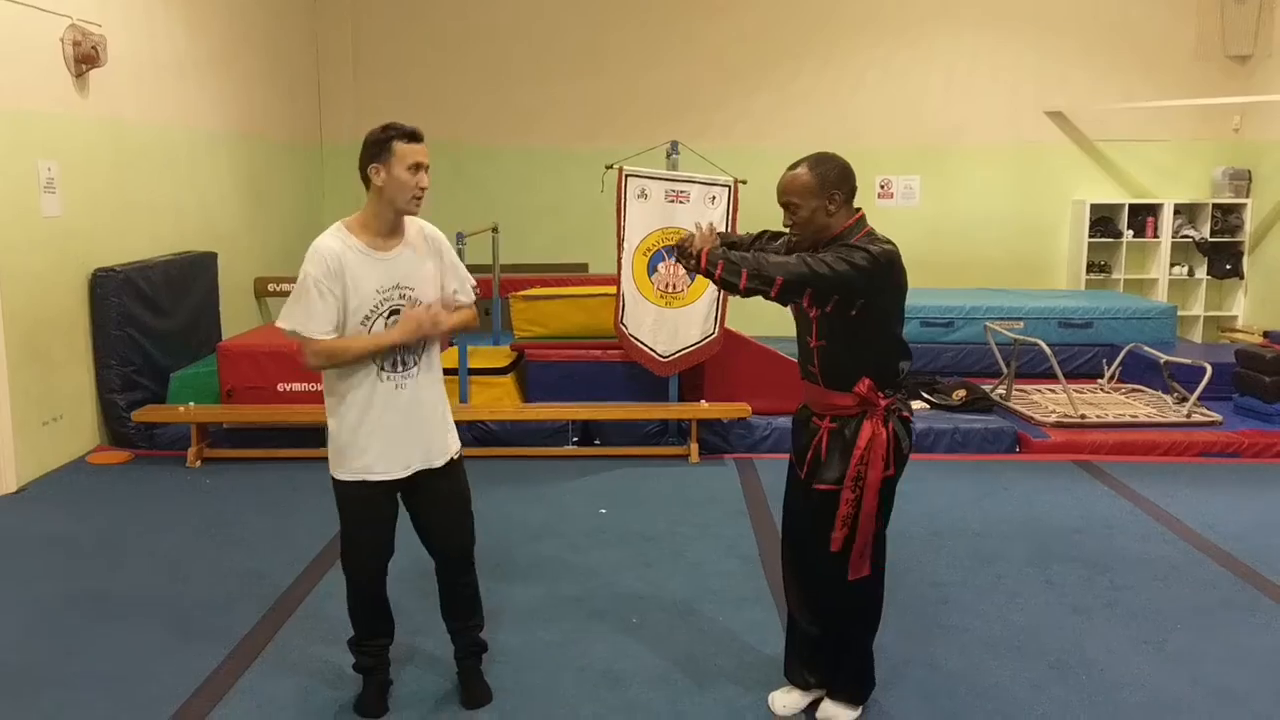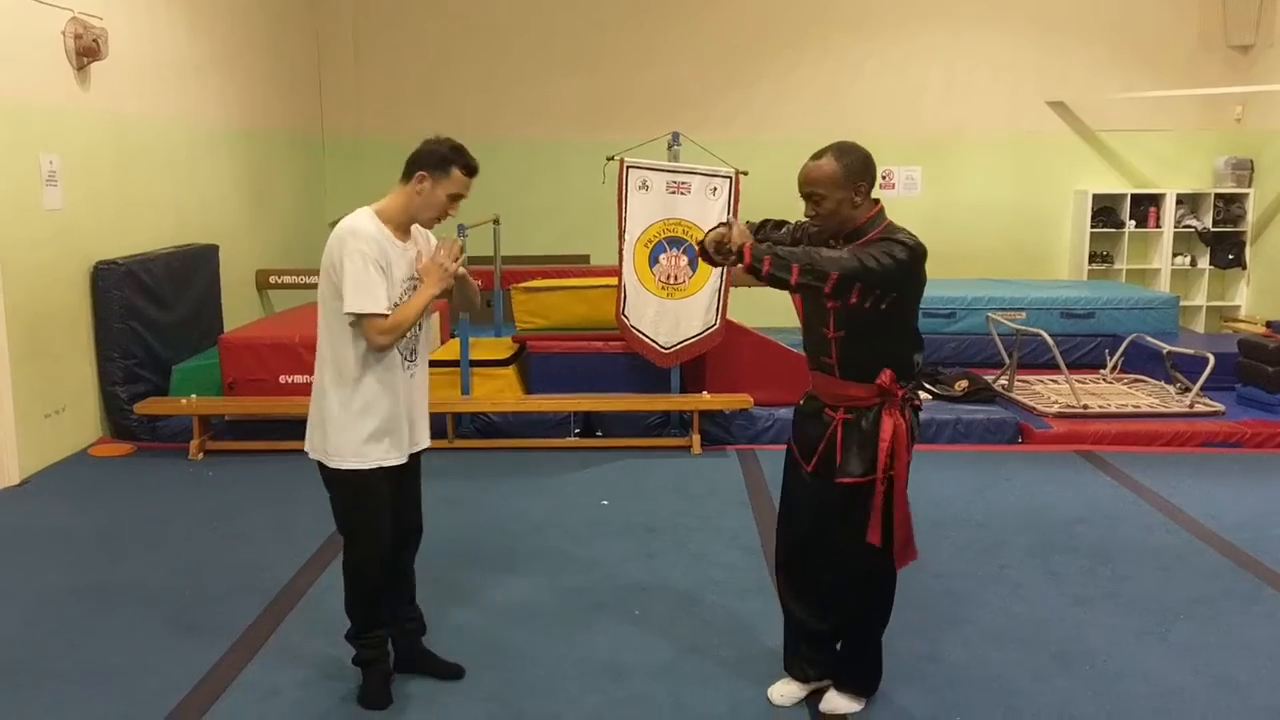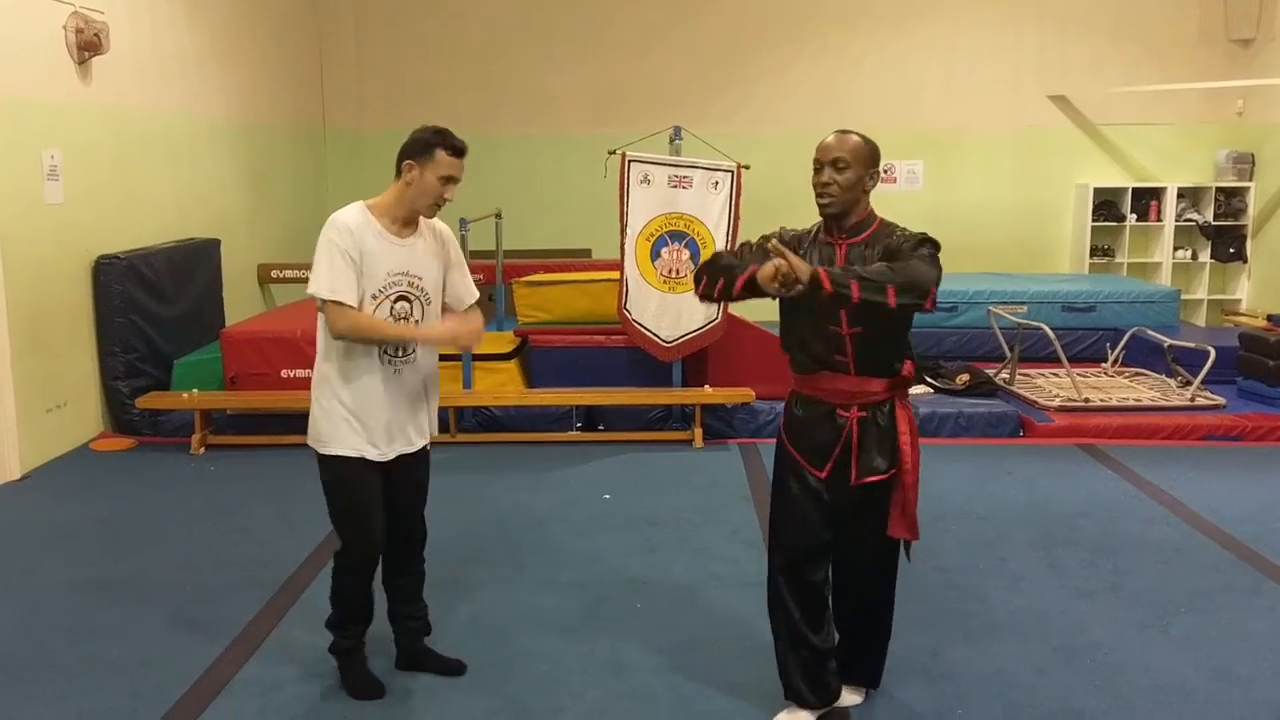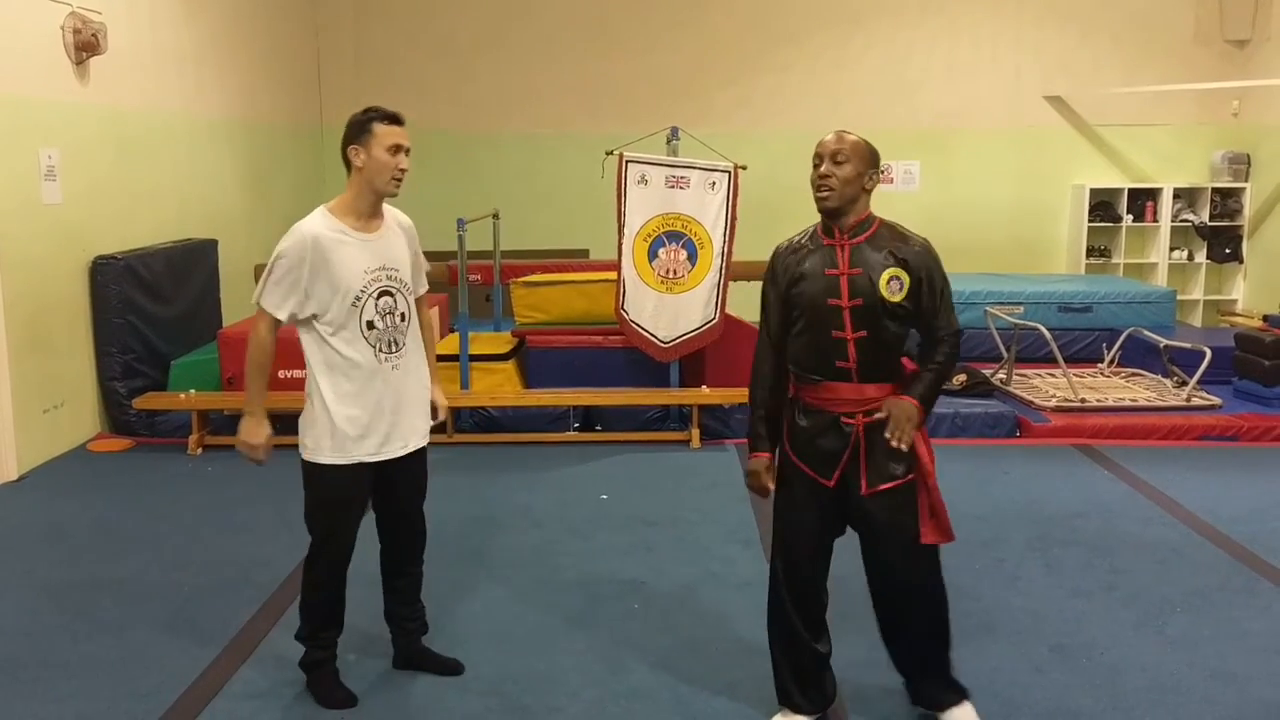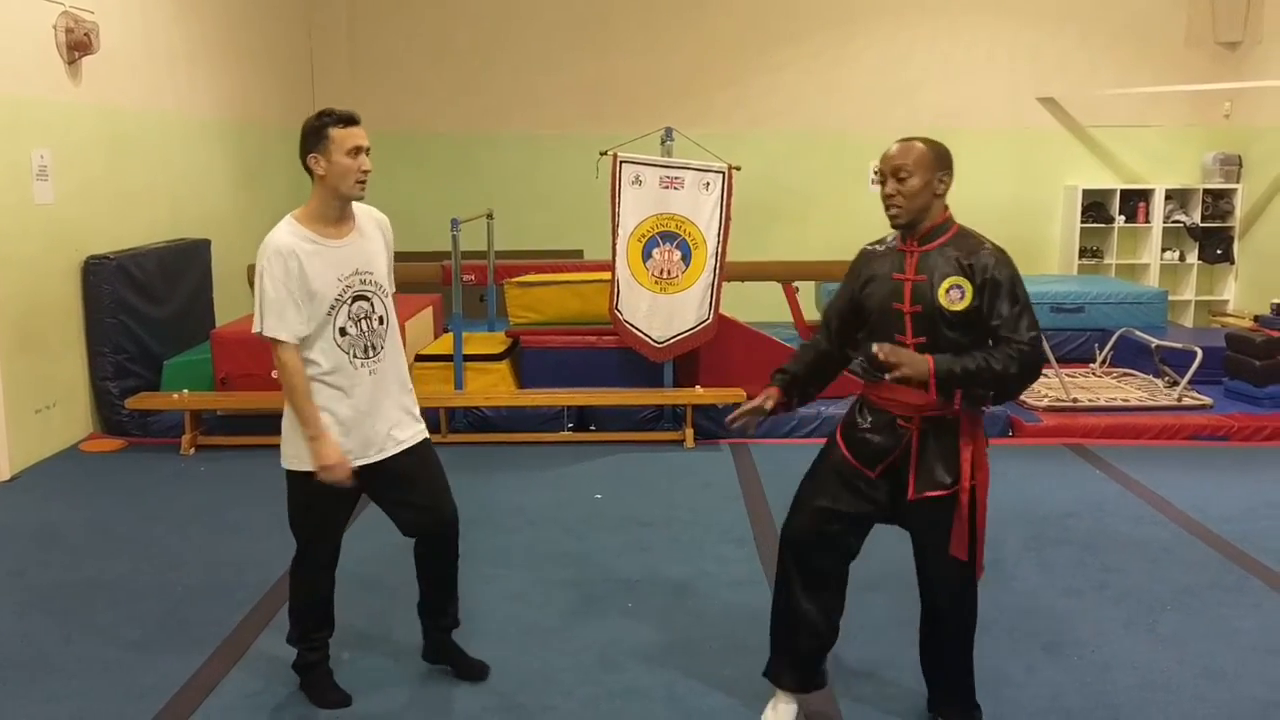
dt=0.4s
person 1, frame 1
left shoulder: (430, 241)
right shoulder: (329, 253)
left elbow: (467, 311)
right elbow: (315, 352)
left wrist: (442, 324)
right wrist: (400, 332)
left hip: (433, 437)
right hip: (363, 449)
left knee: (456, 551)
right knee: (365, 564)
left ankle: (470, 658)
right ankle: (374, 670)
person 1, frame 2
left shoulder: (421, 238)
right shoulder: (359, 236)
left elbow: (468, 306)
right elbow: (380, 332)
left wrist: (458, 277)
right wrist: (430, 286)
left hip: (403, 428)
right hip: (352, 435)
left knee: (403, 541)
right knee: (367, 551)
left ankle: (408, 643)
right ankle: (373, 660)
person 1, frame 3
left shoulder: (440, 238)
right shoulder: (347, 229)
left elbow: (467, 314)
right elbow: (343, 320)
left wrist: (466, 330)
right wrist: (428, 332)
left hip: (409, 424)
right hip: (349, 428)
left knee: (408, 539)
right knee: (364, 542)
left ankle: (411, 641)
right ankle: (349, 648)
person 1, frame 4
left shoulder: (403, 228)
right shoulder: (311, 240)
right elbow: (268, 328)
left wrist: (432, 380)
right wrist: (254, 415)
left hip: (404, 427)
right hip: (340, 437)
left knee: (407, 541)
right knee: (331, 553)
left ankle: (408, 641)
right ankle: (319, 661)
person 1, frame 5
left shoulder: (376, 226)
right shoulder: (283, 248)
right elbow: (286, 353)
right wrist: (319, 439)
left hip: (396, 424)
right hip: (324, 440)
left knee: (440, 526)
right knee: (317, 556)
left ankle: (439, 636)
right ankle: (312, 662)
person 2, frame 1
left shoulder: (872, 260)
right shoulder: (814, 244)
left elbow: (789, 276)
right elbow: (766, 249)
left wrist: (710, 258)
right wrist: (710, 242)
left hip: (866, 433)
right hip: (818, 424)
left knee: (851, 562)
right knee: (803, 556)
right ankle: (808, 672)
person 2, frame 2
left shoulder: (898, 252)
right shoulder: (813, 235)
left elbow: (834, 273)
right elbow: (756, 238)
left wrist: (750, 253)
right wrist: (727, 237)
left hip: (873, 427)
right hip: (817, 416)
left knee: (862, 558)
right knee: (799, 546)
right ankle: (809, 664)
person 2, frame 3
left shoulder: (908, 246)
right shoulder: (791, 242)
left elbow: (916, 290)
right elbow: (708, 280)
left wrist: (820, 276)
right wrist: (756, 273)
left hip: (877, 427)
right hip: (809, 422)
left knee: (868, 563)
right knee: (795, 560)
person 2, frame 4
left shoulder: (908, 252)
right shoulder: (790, 257)
left elbow: (943, 340)
right elbow: (771, 355)
left wrist: (917, 399)
right wrist: (762, 445)
left hip: (888, 434)
right hip: (811, 434)
left knee: (909, 574)
right knee: (796, 572)
person 2, frame 5
left shoulder: (983, 262)
right shoulder: (873, 259)
left elbow: (1022, 358)
right elbow: (834, 336)
left wrist: (936, 371)
right wrist: (780, 390)
left hip: (944, 441)
right hip: (869, 428)
left knee: (947, 581)
right knee: (808, 536)
